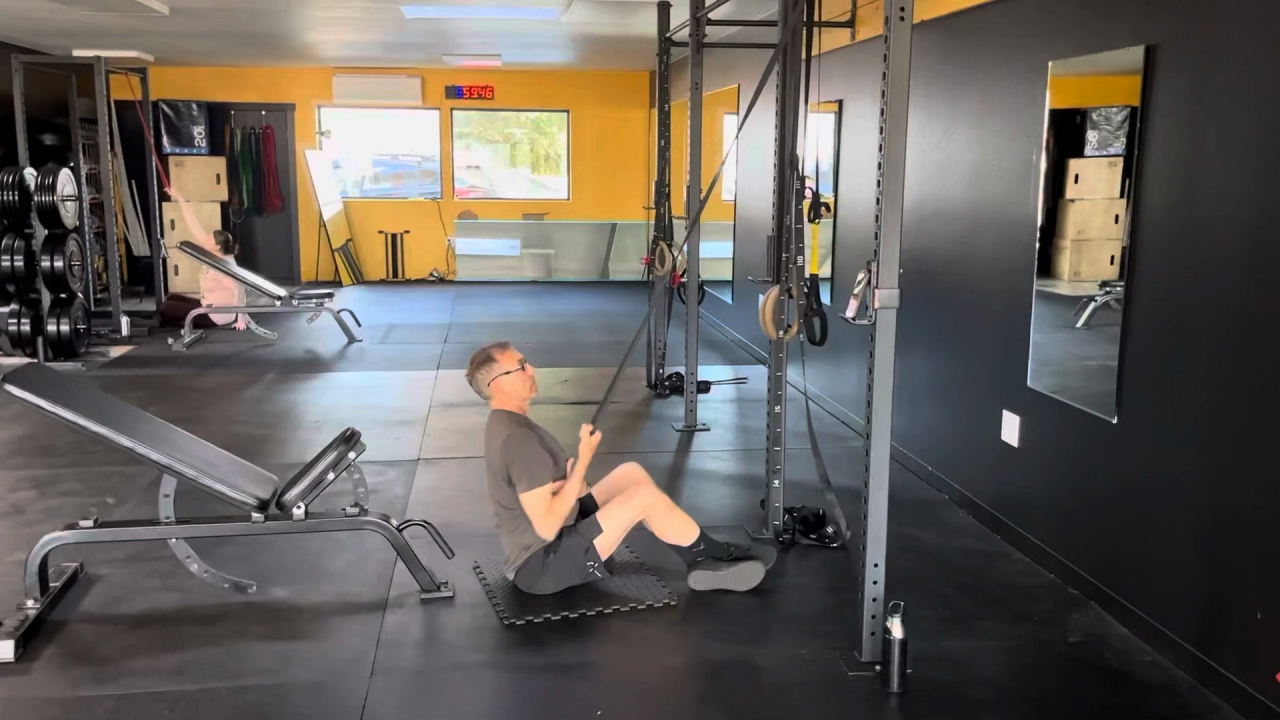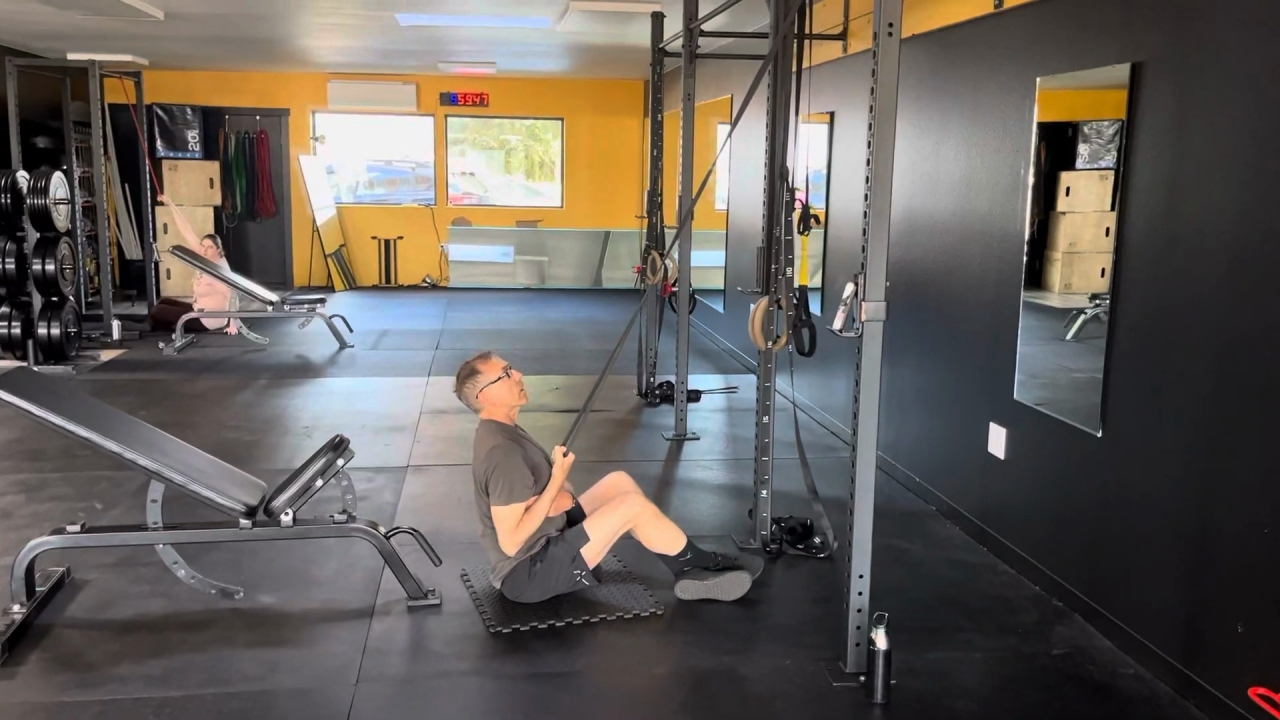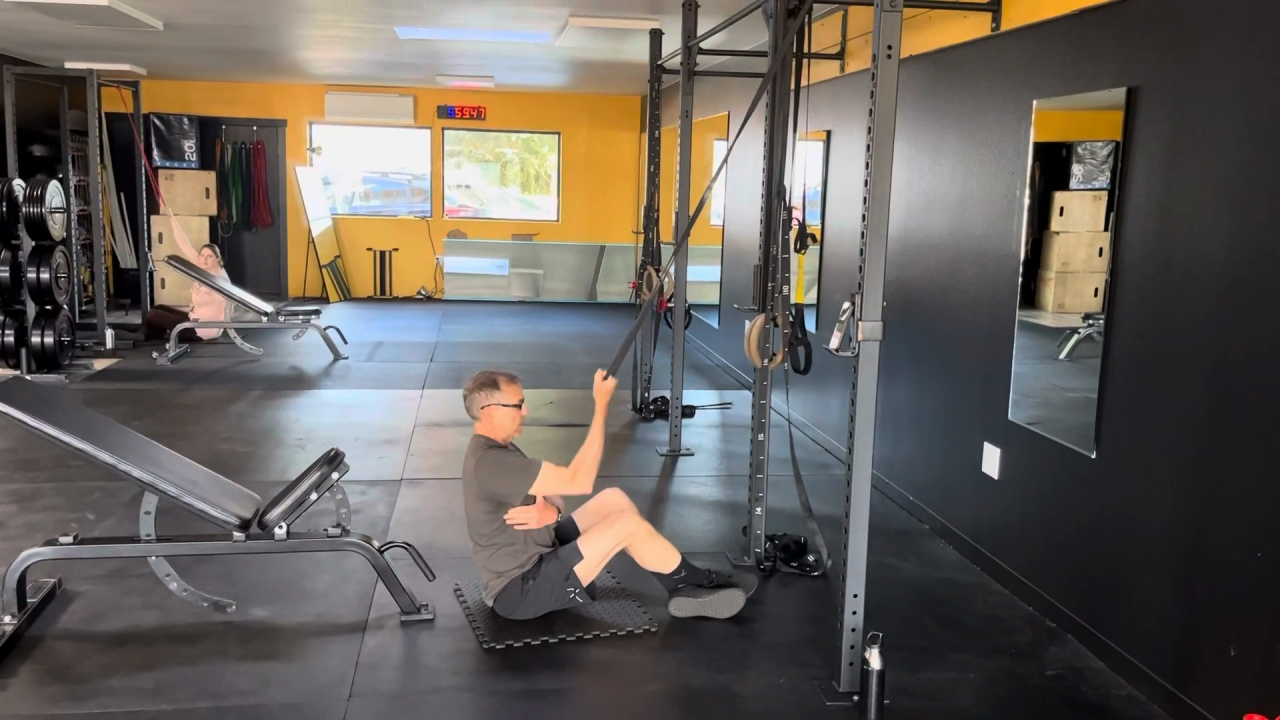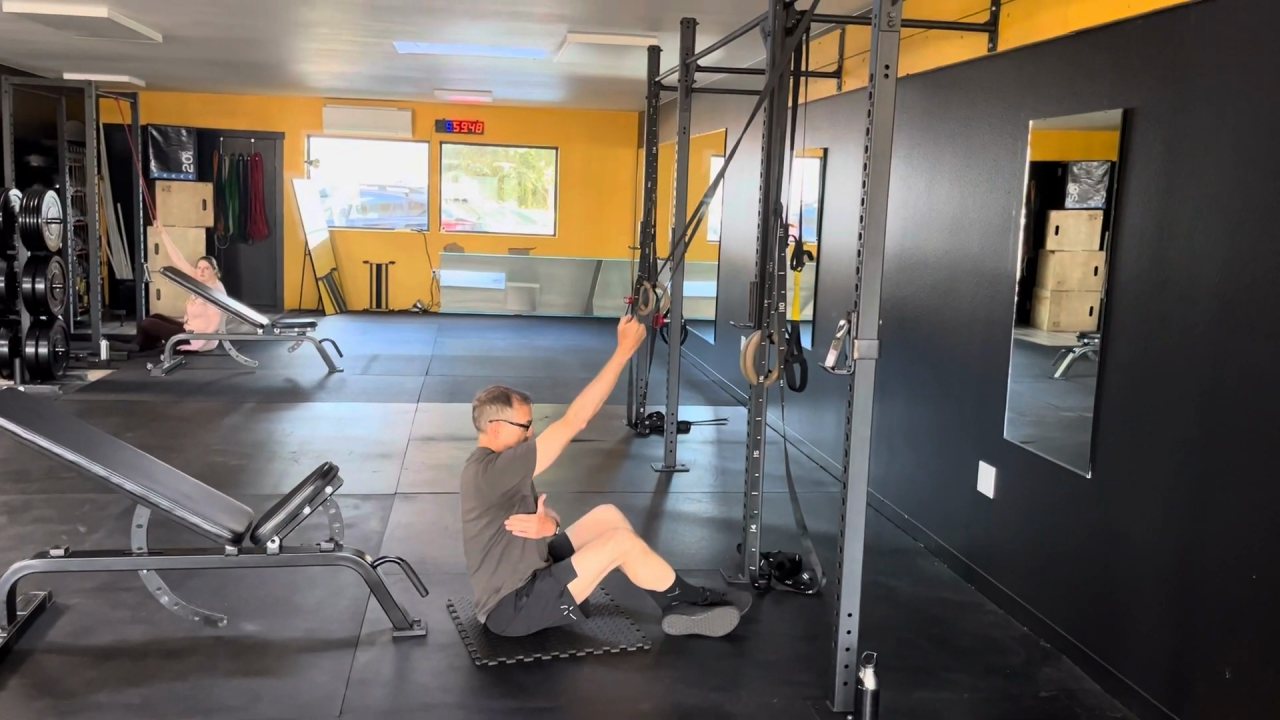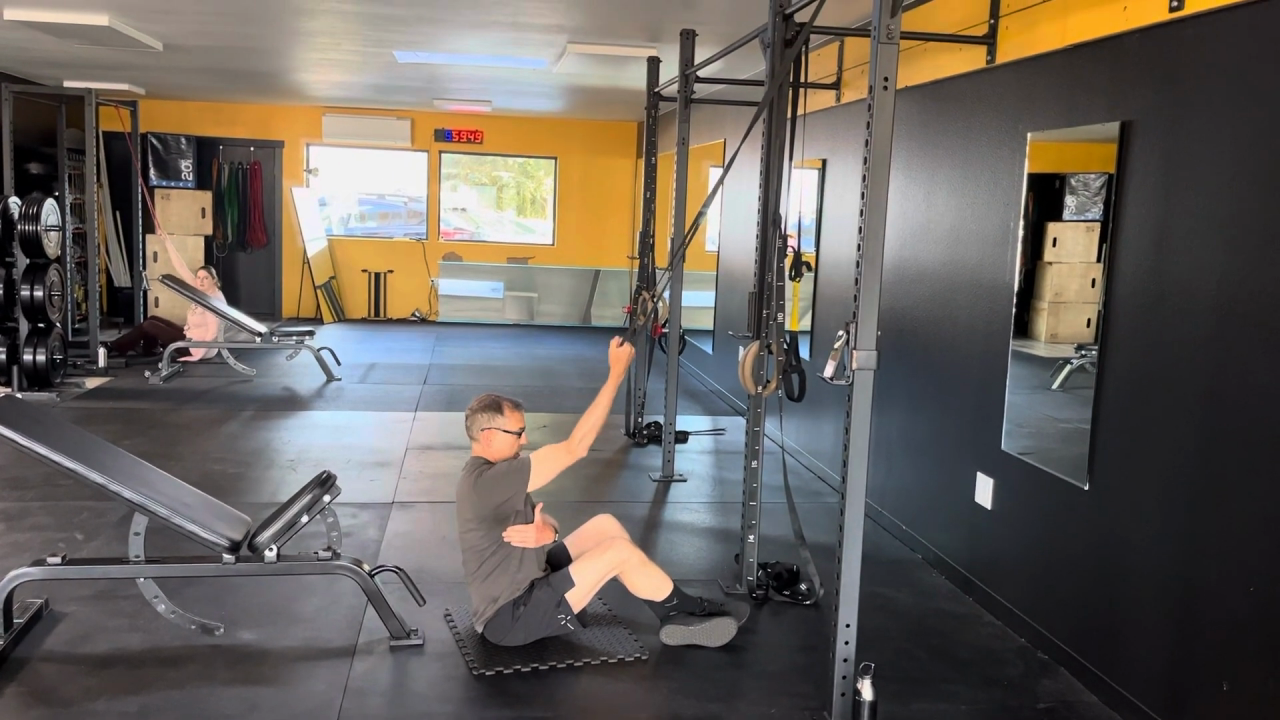
dt=0.7s
person 1, frame 1
left shoulder: (513, 423)
right shoulder: (516, 439)
left elbow: (551, 477)
right elbow: (547, 526)
left wrist: (574, 484)
right wrist: (585, 460)
left hip: (549, 545)
right hip: (540, 566)
left knee: (630, 473)
right knee: (645, 495)
left ankle: (706, 561)
right ankle: (719, 554)
person 1, frame 2
left shoulder: (505, 431)
right shoulder: (501, 452)
left elbow: (549, 487)
right elbow: (510, 542)
left wrist: (564, 498)
right wrist: (558, 482)
left hip: (543, 544)
right hip: (528, 574)
left knee: (618, 482)
right knee: (633, 505)
left ankle: (693, 569)
right ankle: (705, 564)
person 1, frame 3
left shoulder: (494, 450)
right shoulder: (492, 463)
left elbow: (552, 495)
right elbow: (580, 482)
left wrist: (550, 511)
right wrist: (601, 405)
left hip: (531, 560)
right hip: (519, 590)
left knee: (612, 499)
right knee: (627, 524)
left ankle: (685, 587)
right ankle: (701, 583)
person 1, frame 4
left shoulder: (493, 465)
right shoulder: (495, 470)
left elbow: (544, 513)
right elbow: (574, 421)
left wrist: (548, 525)
right wrist: (624, 350)
left hip: (524, 579)
right hip: (512, 608)
left knee: (606, 516)
right knee: (621, 541)
left ankle: (680, 604)
right ankle: (693, 599)
person 1, frame 5
left shoulder: (488, 475)
right shoulder: (490, 480)
left elbow: (543, 519)
right elbow: (575, 448)
left wrist: (547, 532)
right wrist: (616, 373)
left hip: (523, 585)
right hip: (510, 617)
left knee: (604, 525)
right knee: (619, 549)
left ankle: (680, 614)
right ankle: (694, 610)
